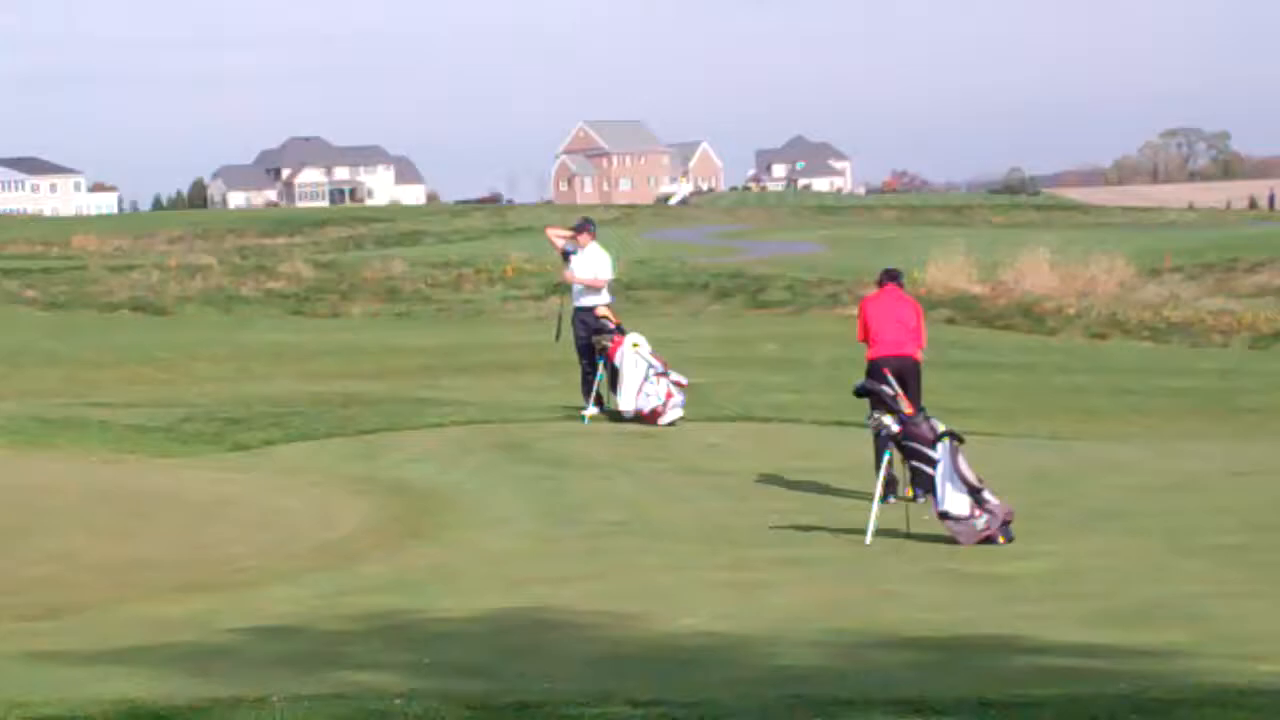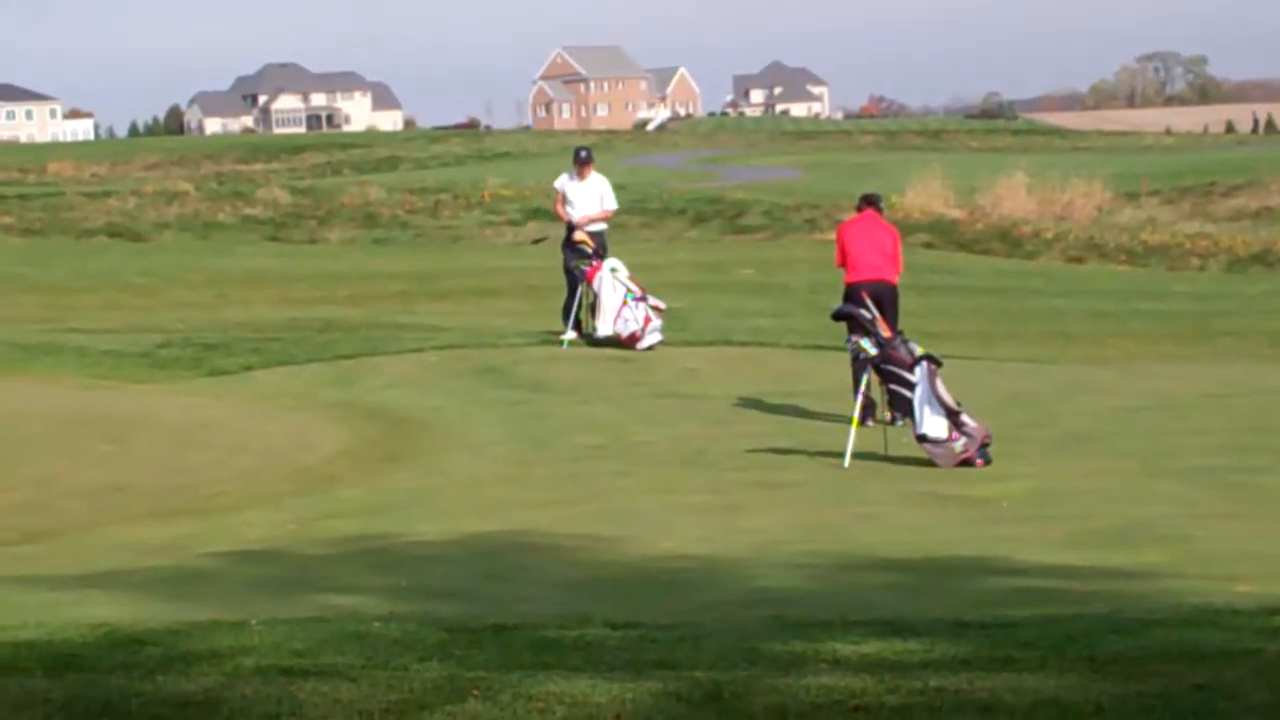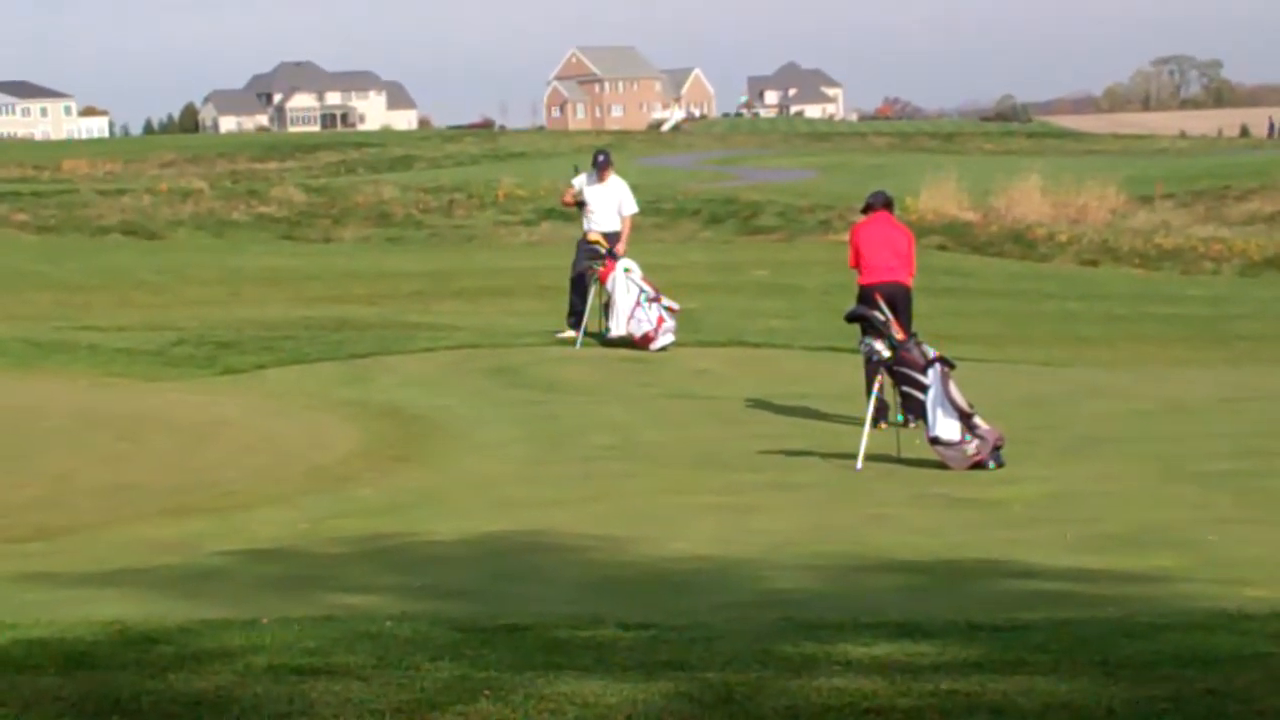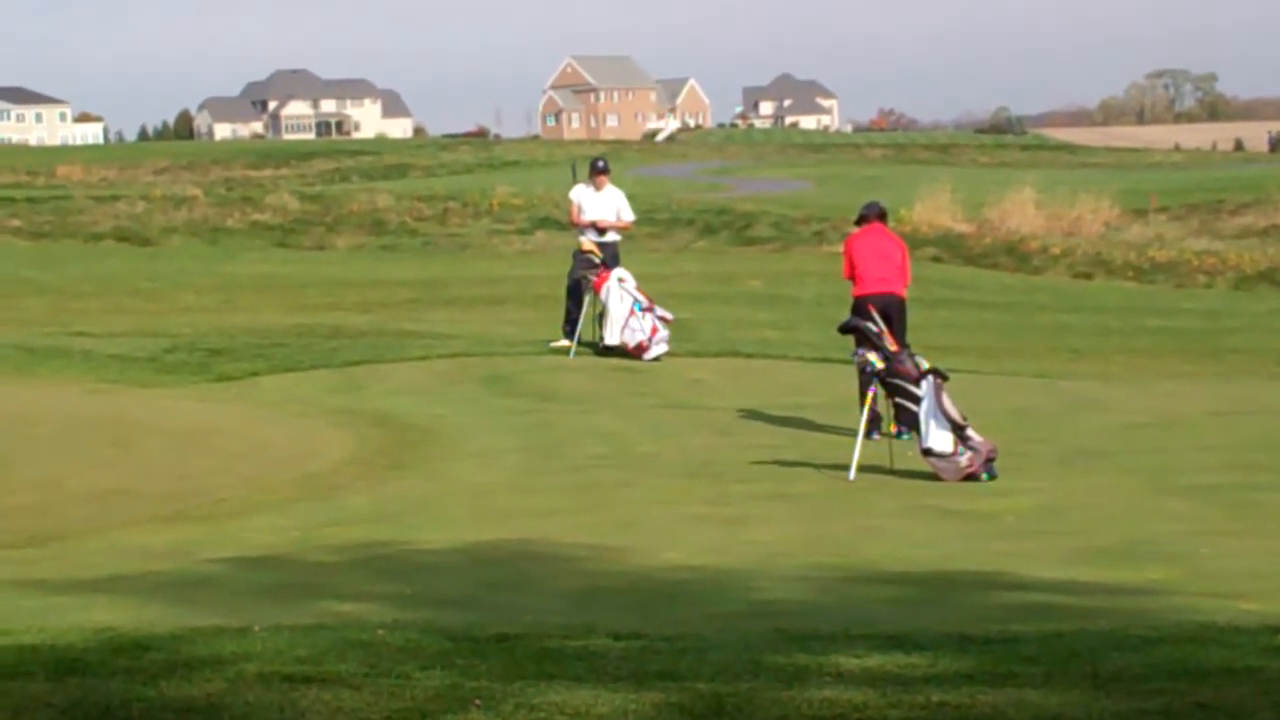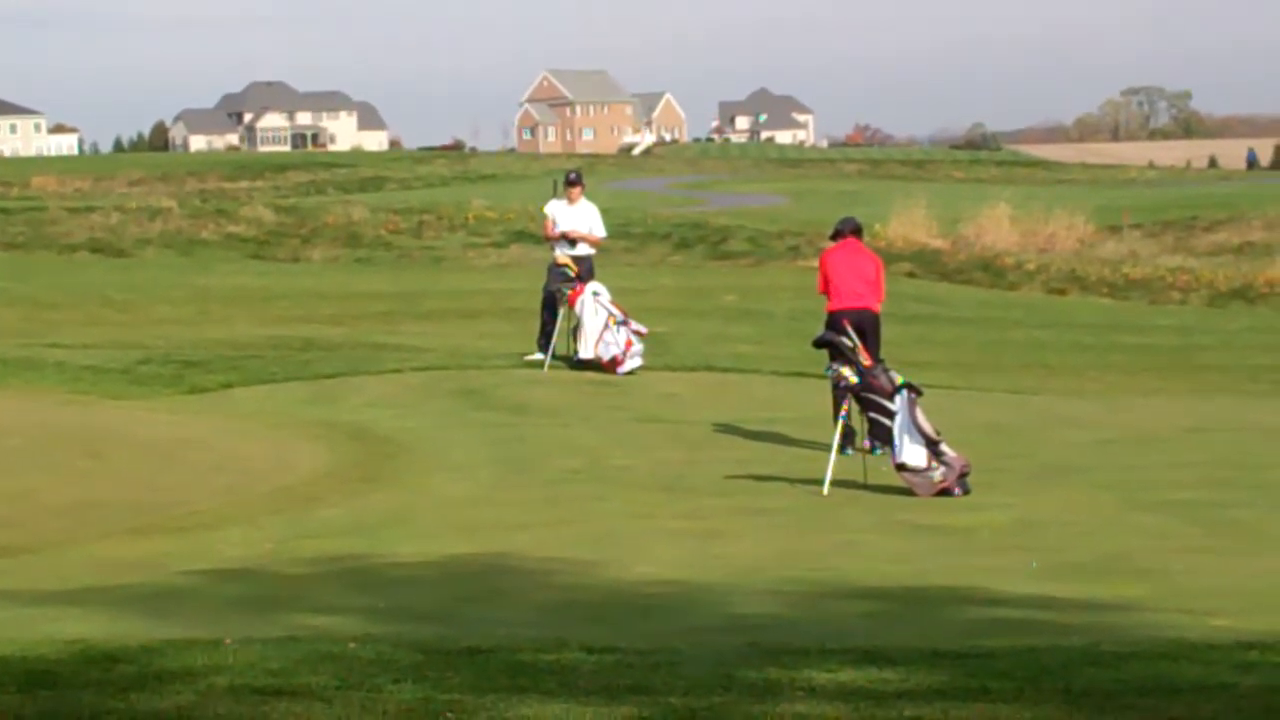
dt=1s
person 1, frame 1
left shoulder: (867, 302)
right shoulder: (913, 303)
left elbow: (862, 336)
right elbow: (921, 341)
left hip: (880, 361)
right hip: (908, 361)
left ankle: (889, 488)
right ankle: (920, 486)
person 1, frame 2
left shoulder: (845, 227)
right shoulder: (891, 229)
left elbow: (840, 261)
right elbow: (898, 266)
left hip: (857, 287)
right hip: (886, 287)
left knee: (860, 349)
left ankle: (867, 411)
right ankle: (897, 410)
person 1, frame 3
left shoulder: (859, 228)
right shoulder: (904, 231)
left elbow: (854, 263)
right elbow: (911, 269)
left hip: (871, 289)
right hip: (900, 288)
left ankle: (879, 414)
right ankle: (911, 412)
person 1, frame 4
left shoulder: (853, 240)
right shoulder: (898, 242)
left elbow: (849, 274)
right elbow: (906, 280)
left hip: (866, 299)
right hip: (894, 299)
left ankle: (873, 424)
right ankle: (903, 423)
person 1, frame 5
left shoulder: (828, 255)
right shoulder: (873, 257)
left elbow: (824, 289)
right elbow: (880, 296)
left hip: (840, 314)
right hip: (869, 315)
left ankle: (847, 439)
person 2, frame 1
left shoulder: (600, 255)
right shoulder: (573, 250)
left elbow: (601, 282)
right elbow: (549, 231)
left wrist: (576, 279)
right wrist: (573, 235)
left hip: (599, 311)
right hip: (580, 312)
right knee: (586, 360)
right ankle: (594, 403)
person 2, frame 2
left shoulder: (601, 182)
right shoulder: (564, 180)
left elbow: (609, 212)
right elbow: (558, 205)
left wrist: (587, 218)
right wrist: (567, 221)
left hip: (595, 236)
right hip: (573, 236)
right knee: (572, 281)
right ankle: (572, 327)
person 2, frame 3
left shoulder: (620, 186)
right shoulder: (583, 179)
left elbow: (627, 217)
right elbow: (565, 198)
left wrist: (623, 243)
right wrist: (576, 202)
left hip: (611, 238)
right hip: (589, 237)
right knee: (578, 278)
right ankle: (574, 326)
person 2, frame 4
left shoulder: (617, 194)
right shoulder: (579, 191)
left elbow: (628, 223)
right elbow: (573, 220)
left wrist: (609, 223)
right wrist: (592, 223)
left hip: (609, 248)
right hip: (586, 245)
right knee: (574, 286)
right ankle: (569, 335)
person 2, frame 5
left shoulder: (591, 209)
right shoulder: (554, 205)
left elbow: (599, 240)
right elbow: (547, 234)
left wrist: (580, 234)
right wrist: (563, 234)
left hip: (583, 261)
right hip: (560, 259)
right knee: (549, 300)
right ankle: (543, 348)
